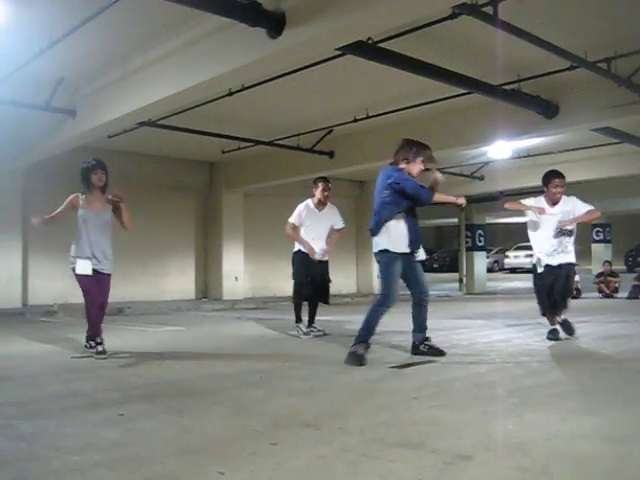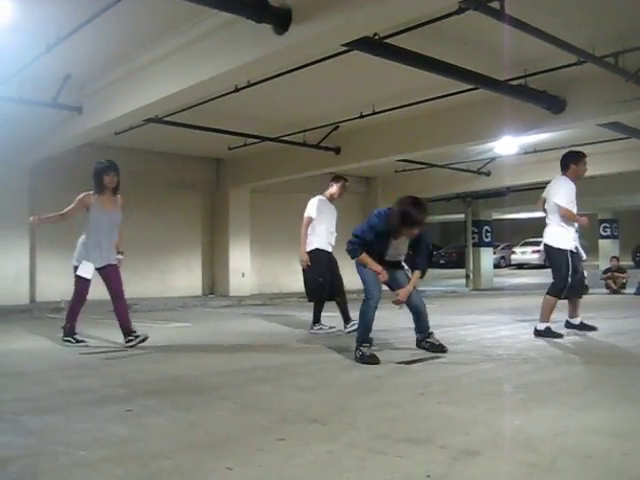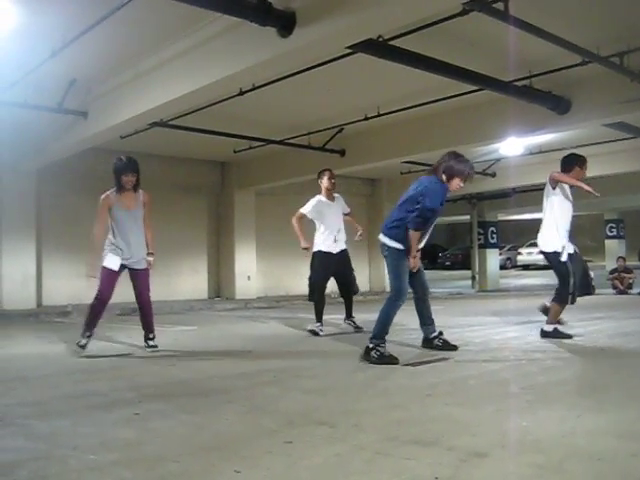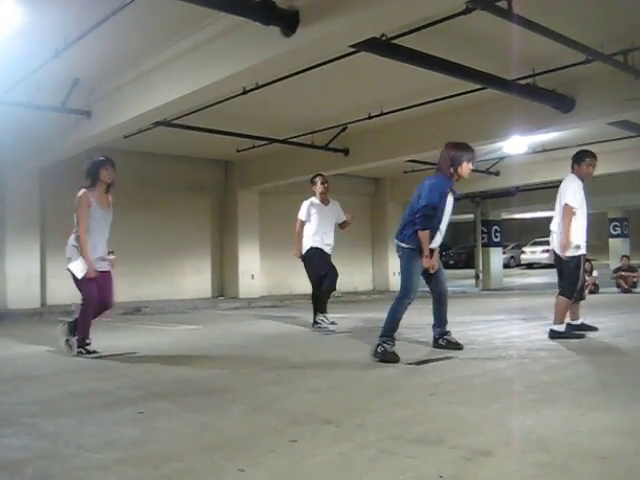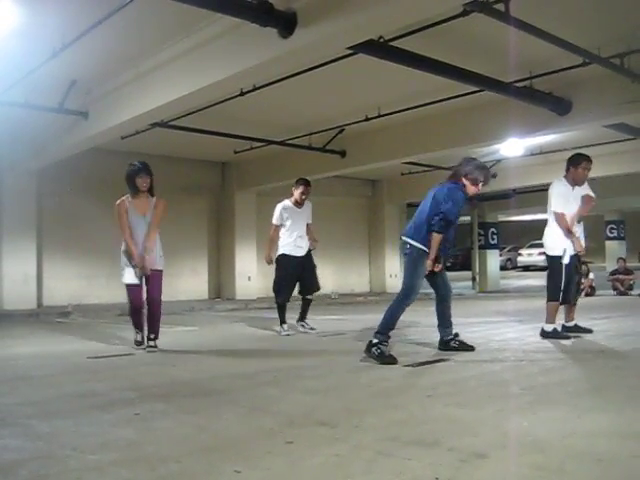
dt=1s
person 1, frame 1
left shoulder: (402, 178)
right shoulder: (392, 174)
left elbow: (425, 194)
right elbow: (422, 195)
left wrist: (434, 182)
right wrist: (454, 199)
left hip: (406, 247)
right hip: (389, 246)
left knee: (421, 295)
right knee: (388, 297)
left ankle: (419, 341)
right ankle: (359, 345)
person 1, frame 2
left shoulder: (418, 235)
right shoulder: (378, 222)
left elbow: (421, 263)
right elbow: (353, 247)
left wrist: (408, 287)
right wrist: (378, 270)
left hip: (394, 266)
right hip: (369, 263)
left knee: (418, 303)
right knee: (373, 296)
left ankle: (424, 337)
right ankle: (363, 346)
person 1, frame 3
left shoulder: (430, 184)
right shoulder: (434, 187)
right elbow: (417, 221)
left wrist: (416, 252)
right wrist: (413, 251)
left hip: (406, 245)
right hip: (396, 244)
left knee: (422, 290)
right knee: (399, 293)
left ankle: (431, 335)
right ankle: (375, 346)
person 1, frame 4
left shoulder: (448, 187)
right shoulder: (435, 184)
right elbow: (422, 221)
left wrist: (435, 254)
right wrist: (425, 255)
left hip: (428, 248)
right hip: (412, 246)
left knee: (441, 292)
right knee: (408, 293)
left ankle: (440, 335)
right ankle: (385, 343)
person 1, frame 5
left shoulder: (448, 190)
right shoulder: (455, 192)
right elbow: (440, 224)
left wrist: (436, 257)
right wrist: (432, 257)
left hip: (427, 250)
right hip: (417, 246)
left knee: (444, 291)
right knee: (409, 294)
left ankle: (447, 337)
right ankle: (378, 342)
person 2, frame 1
left shoulder: (111, 200)
right shoulder: (76, 200)
left elbow: (127, 225)
right elbow: (53, 217)
left wrist: (121, 203)
right wrist: (40, 219)
left hip: (104, 258)
right hip: (83, 258)
left knee: (102, 302)
right knee: (92, 299)
left ankle: (91, 338)
right ankle: (97, 342)
person 2, frame 2
left shoulder: (119, 200)
right shoulder: (88, 199)
right elbow: (64, 214)
left wrist: (120, 252)
right wrist: (41, 219)
left hip: (109, 257)
right hip: (86, 255)
left knee: (118, 294)
right knee: (80, 296)
left ankle: (129, 334)
right ankle: (68, 333)
person 2, frame 3
left shoulder: (143, 197)
right shoulder: (108, 198)
right elbow: (100, 229)
left wrist: (150, 252)
right wrist: (95, 259)
left hip: (139, 254)
right hip: (115, 252)
left knee: (143, 299)
right knee: (103, 295)
left ankle: (149, 337)
right ankle: (86, 333)
person 2, frame 4
left shoulder: (109, 198)
right shoulder: (85, 196)
right elbow: (81, 230)
left wrist: (108, 253)
right wrist: (88, 260)
left hip: (100, 258)
right hip: (80, 255)
left knee: (106, 302)
right knee: (91, 299)
left ankle: (73, 328)
right ankle: (82, 343)
person 2, frame 5
left shoulder: (158, 203)
right shoulder: (123, 204)
left elbow: (154, 229)
right elbow: (126, 236)
left wrist: (147, 253)
right wrist: (139, 258)
left hip: (154, 259)
right hip: (132, 260)
left knee: (154, 300)
right knee: (135, 303)
left ankle: (152, 338)
right ankle: (138, 331)
person 3, frame 1
left shoulder: (571, 202)
right shoulder: (534, 203)
left elbow: (596, 212)
right elbow: (508, 205)
left wrist: (574, 220)
right wrist: (529, 208)
left hip: (565, 260)
right hip: (543, 261)
left knee: (561, 296)
right knee: (545, 298)
left ankle: (561, 317)
right ankle: (553, 326)
person 3, frame 2
left shoulder: (556, 183)
right shoulder: (566, 186)
left elbow: (544, 203)
right elbow: (564, 212)
right wrist: (580, 219)
left hip: (559, 241)
right hip: (561, 243)
left knee: (576, 280)
right knee: (560, 284)
left ankle: (574, 320)
right ankle: (542, 326)
person 3, frame 3
left shoulder: (564, 188)
right shoulder: (555, 184)
right elbow: (554, 175)
right wrist: (583, 185)
left hip: (561, 243)
right hip: (553, 244)
left knee: (569, 282)
right knee: (567, 284)
left ankle: (550, 307)
right ankle: (549, 327)
person 3, frame 4
left shoulder: (570, 183)
right shoulder: (574, 182)
right elbow: (568, 209)
right wrist: (565, 238)
left hip: (565, 243)
right hip: (570, 244)
left knee: (575, 284)
right knee: (569, 285)
left ankle: (575, 322)
right ankle: (557, 328)
person 3, frame 5
left shoulder: (582, 185)
right shoulder: (558, 187)
left elbow: (589, 201)
right elbow: (559, 217)
left wrist: (576, 217)
right wrist: (576, 240)
left hip: (572, 245)
right hip: (558, 245)
left knee: (572, 284)
right knee: (558, 285)
left ankle: (569, 323)
right ankle: (548, 327)
person 4, frame 1
left shoulder: (333, 210)
right shoulder: (304, 207)
left elbow: (339, 231)
right elbow: (289, 228)
left wrist: (329, 249)
right wrist: (306, 244)
left hip: (321, 255)
right hip: (302, 252)
left knee: (319, 289)
right knee: (301, 285)
left ankle: (311, 324)
right ankle: (299, 323)
person 4, frame 2
left shoulder: (332, 207)
right shoulder: (318, 202)
right elbow: (305, 225)
right wrist: (303, 251)
left hip: (327, 251)
right hip: (315, 250)
left knee: (336, 286)
right knee: (322, 288)
left ankle: (348, 322)
right ankle: (316, 324)
person 4, frame 3
left shoulder: (339, 199)
right shoulder: (316, 203)
left elbow: (347, 214)
right elbow: (295, 219)
left wrist: (358, 227)
right wrist: (303, 240)
left hip: (341, 249)
right hip: (322, 251)
left knee: (348, 284)
right knee: (318, 286)
left ankle: (349, 317)
right ankle: (318, 323)
person 4, frame 4
left shoulder: (335, 205)
right shoulder: (309, 204)
left elbow: (342, 225)
right elbow: (299, 226)
left wrist: (348, 220)
right wrist: (297, 248)
left hip: (325, 250)
right hip: (312, 248)
left knee: (321, 283)
right knee: (330, 275)
left ankle: (317, 320)
right ankle: (321, 313)
person 4, frame 5
left shoulder: (308, 206)
right shoulder: (282, 207)
right elbow: (274, 231)
left wrist: (312, 239)
right wrist: (268, 253)
left hip: (305, 252)
right hip: (286, 254)
left knee: (310, 285)
right knee: (283, 289)
left ankle: (301, 320)
right ankle: (282, 324)
